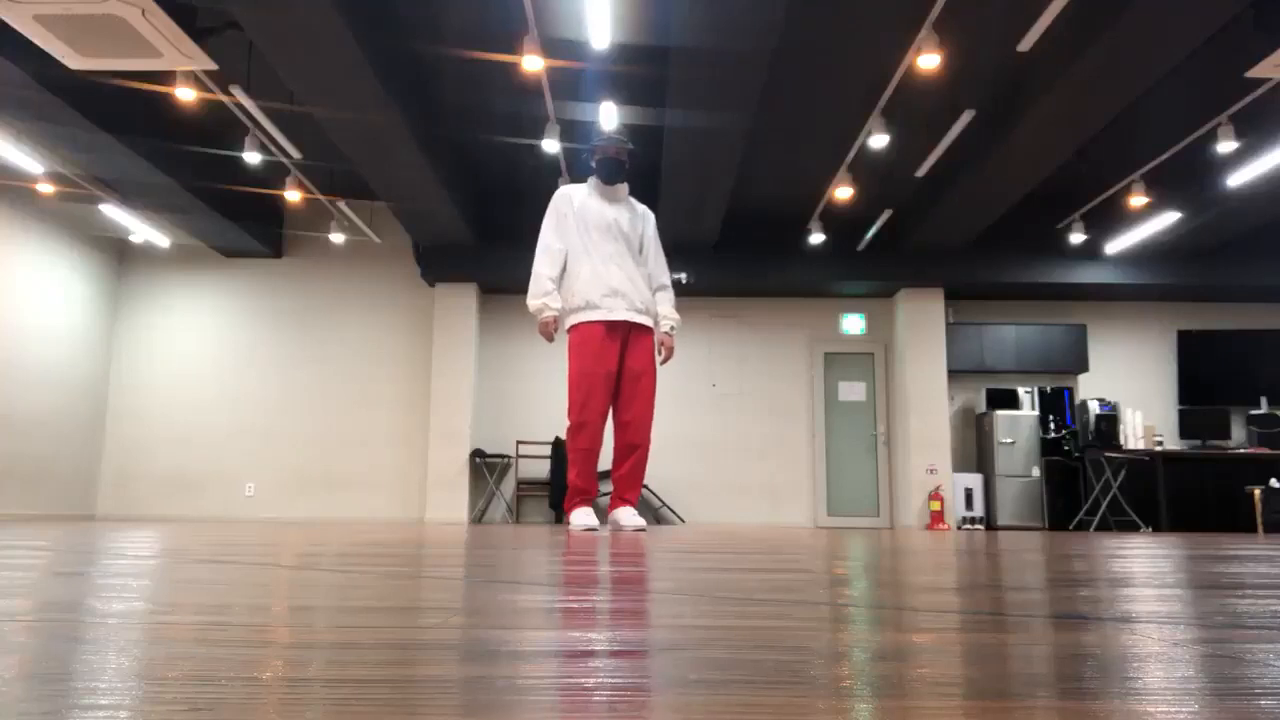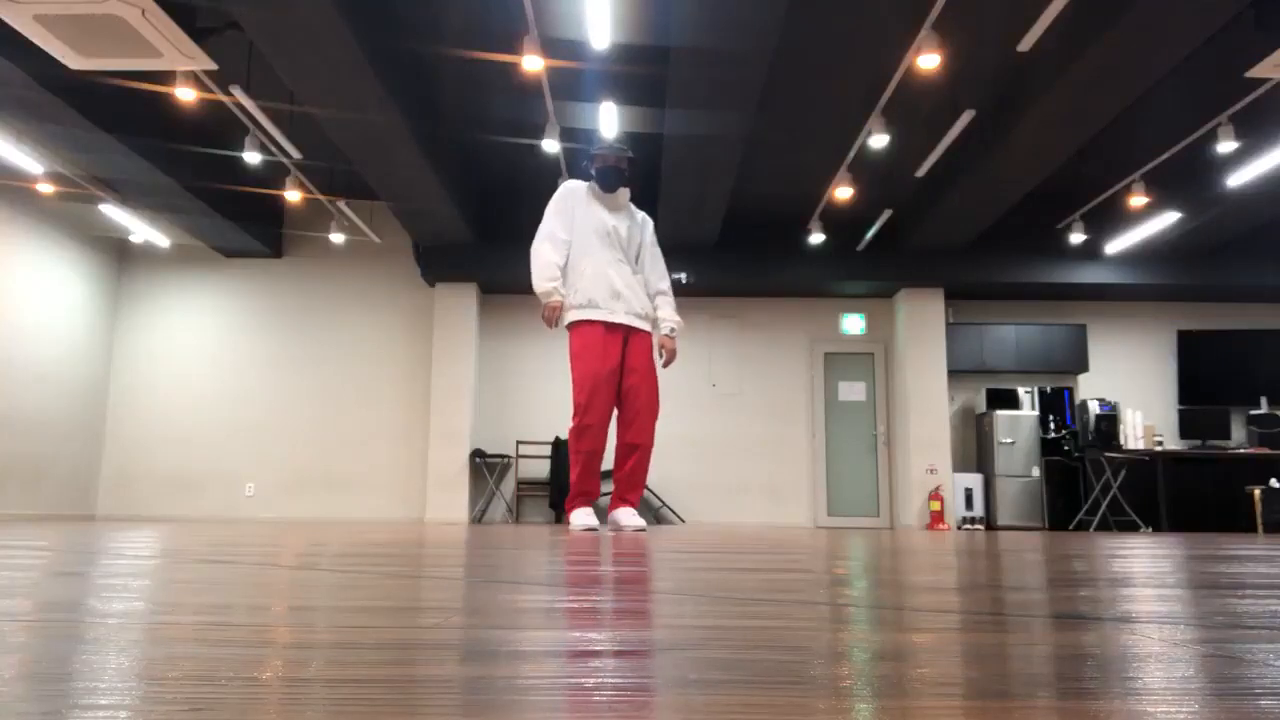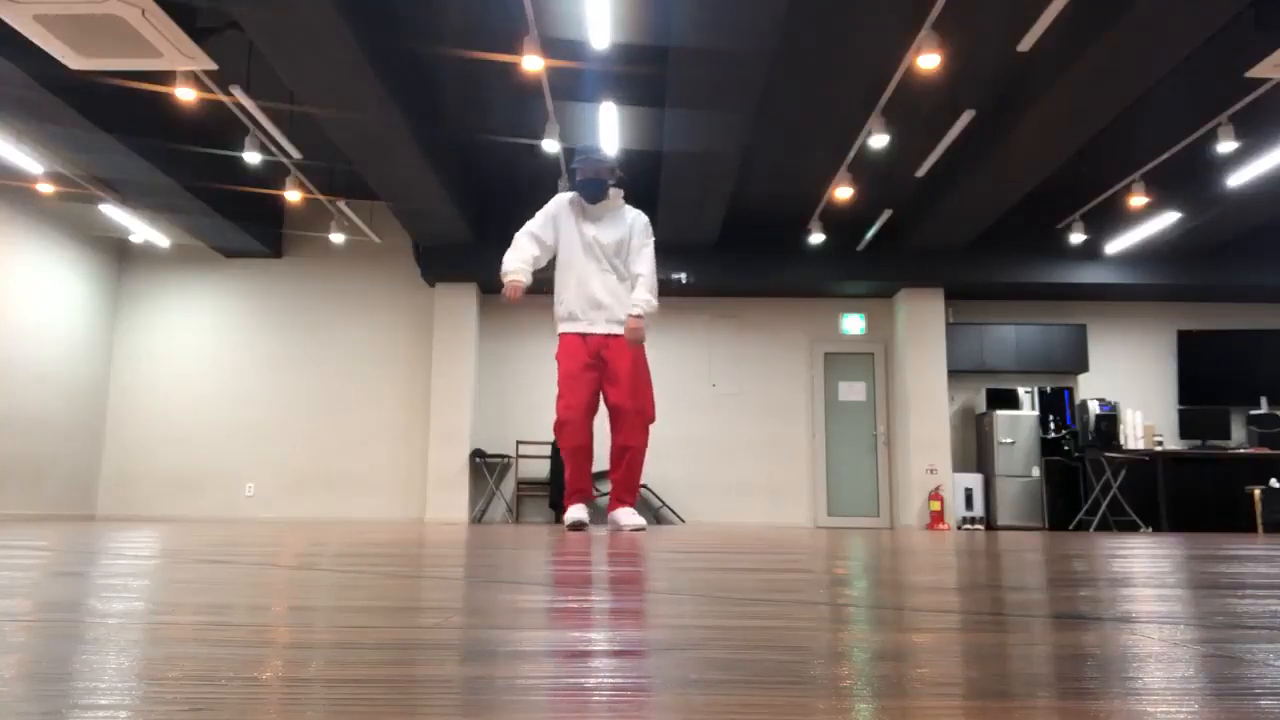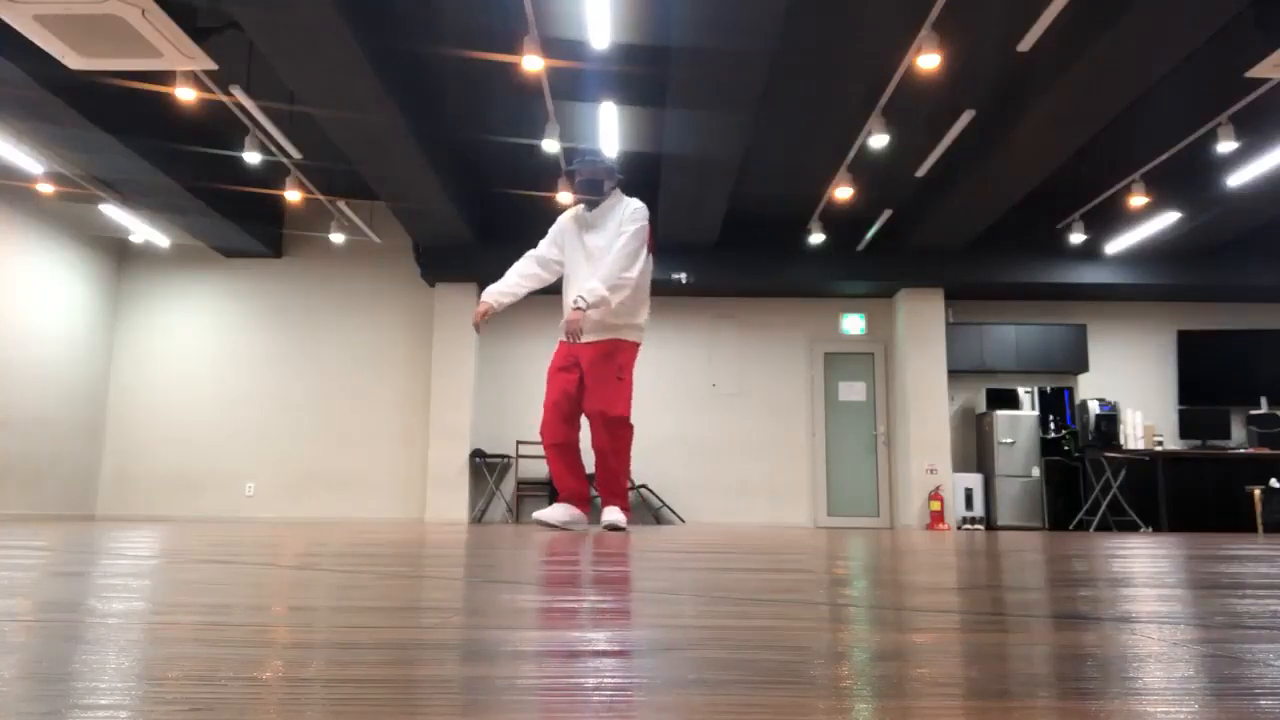
dt=0.7s
person 1, frame 1
left shoulder: (643, 214)
right shoulder: (568, 198)
left elbow: (658, 272)
right elbow: (550, 253)
left wrist: (666, 323)
right wrist: (546, 304)
left hip: (639, 321)
right hip: (590, 317)
left knee: (637, 417)
right knee: (587, 412)
left ankle: (624, 504)
right ankle: (580, 504)
person 1, frame 2
left shoulder: (640, 220)
right shoulder: (572, 195)
left elbow: (656, 275)
right elbow: (548, 243)
left wrist: (667, 326)
right wrist: (552, 290)
left hip: (637, 324)
right hip: (590, 318)
left knee: (641, 414)
right knee: (591, 410)
left ankle: (624, 504)
right ankle: (581, 504)
person 1, frame 3
left shoulder: (634, 219)
right shoulder: (562, 207)
left elbow: (644, 269)
right elbow: (530, 238)
left wrist: (637, 310)
right wrist: (516, 270)
left hip: (622, 332)
right hip: (576, 331)
left knee: (634, 414)
right knee: (572, 415)
left ankle: (622, 503)
right ankle: (577, 500)
person 1, frame 4
left shoulder: (632, 211)
right shoulder: (568, 221)
left elbow: (616, 267)
right elbow: (536, 264)
left wrist: (582, 302)
right wrist: (493, 296)
left hip: (615, 332)
right hip: (573, 335)
left knee: (607, 414)
right knee: (556, 417)
left ankle: (614, 504)
right ankle: (572, 502)
